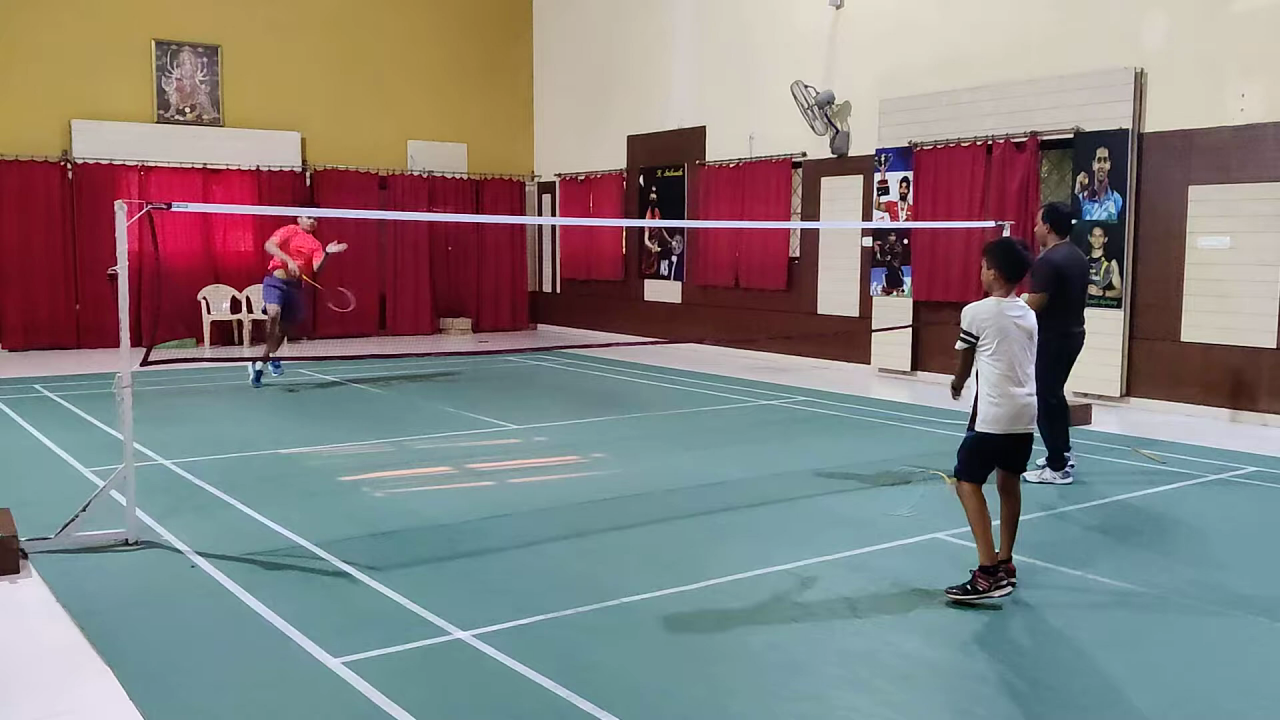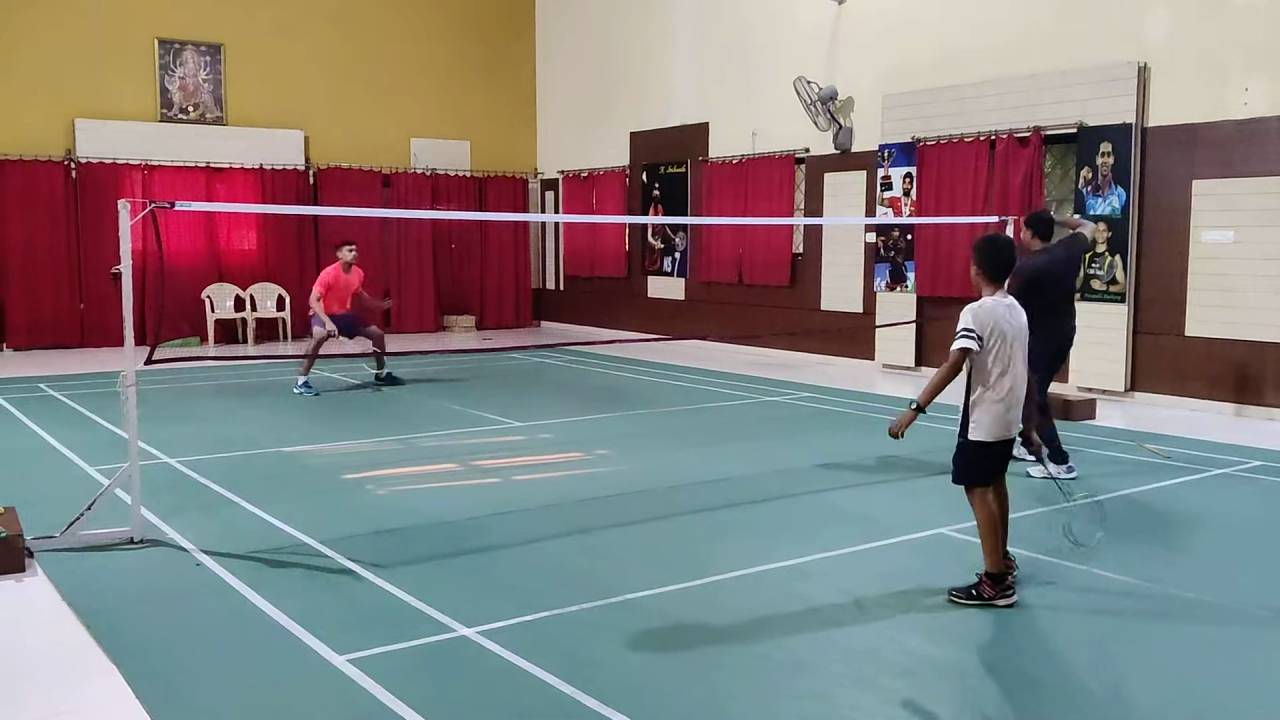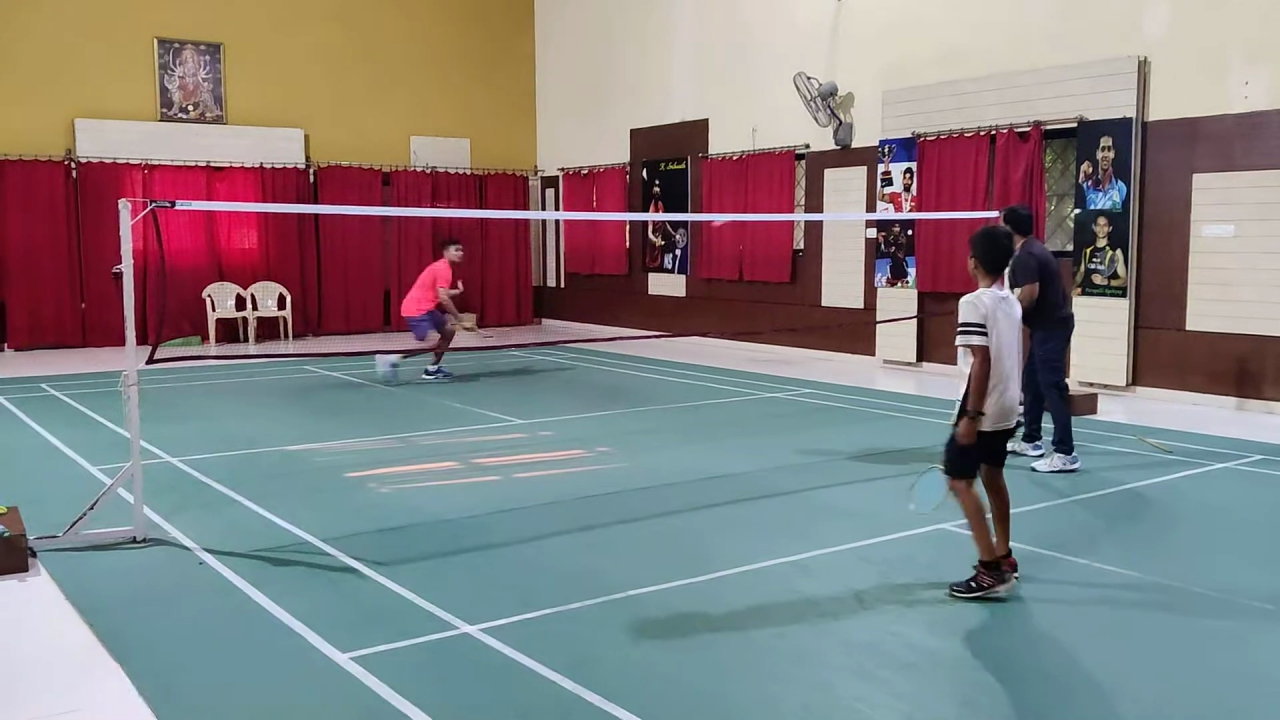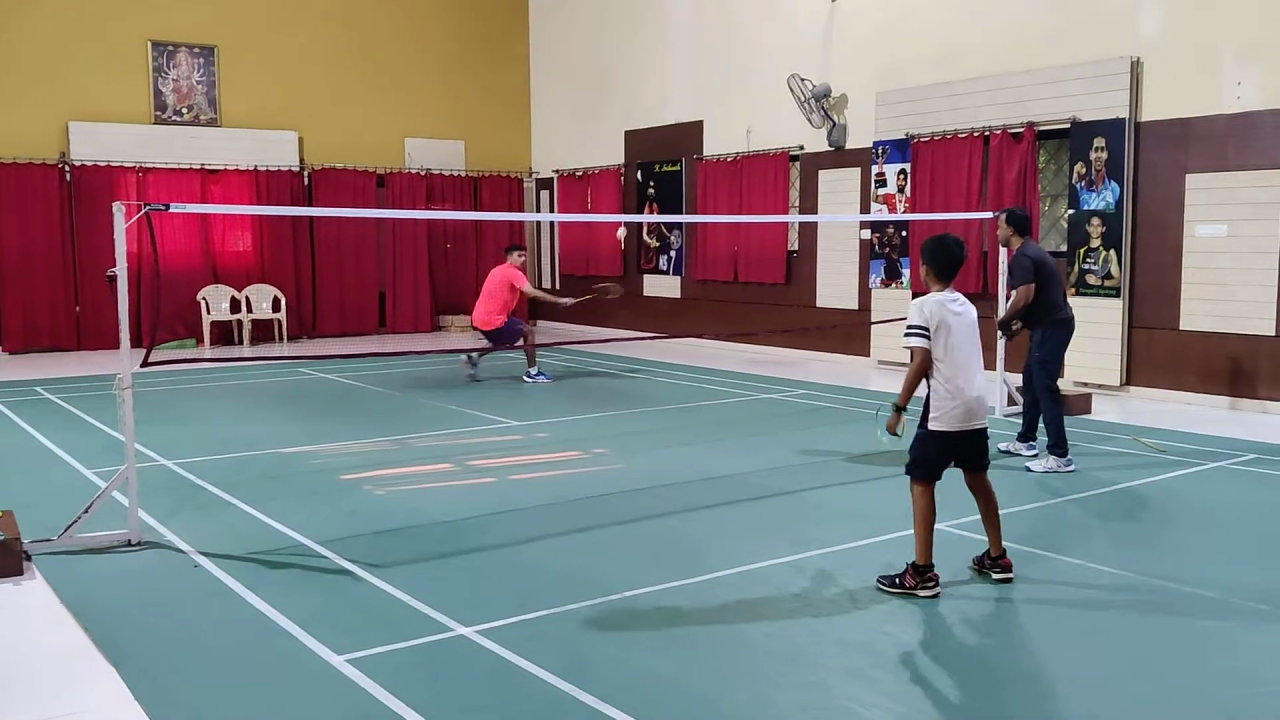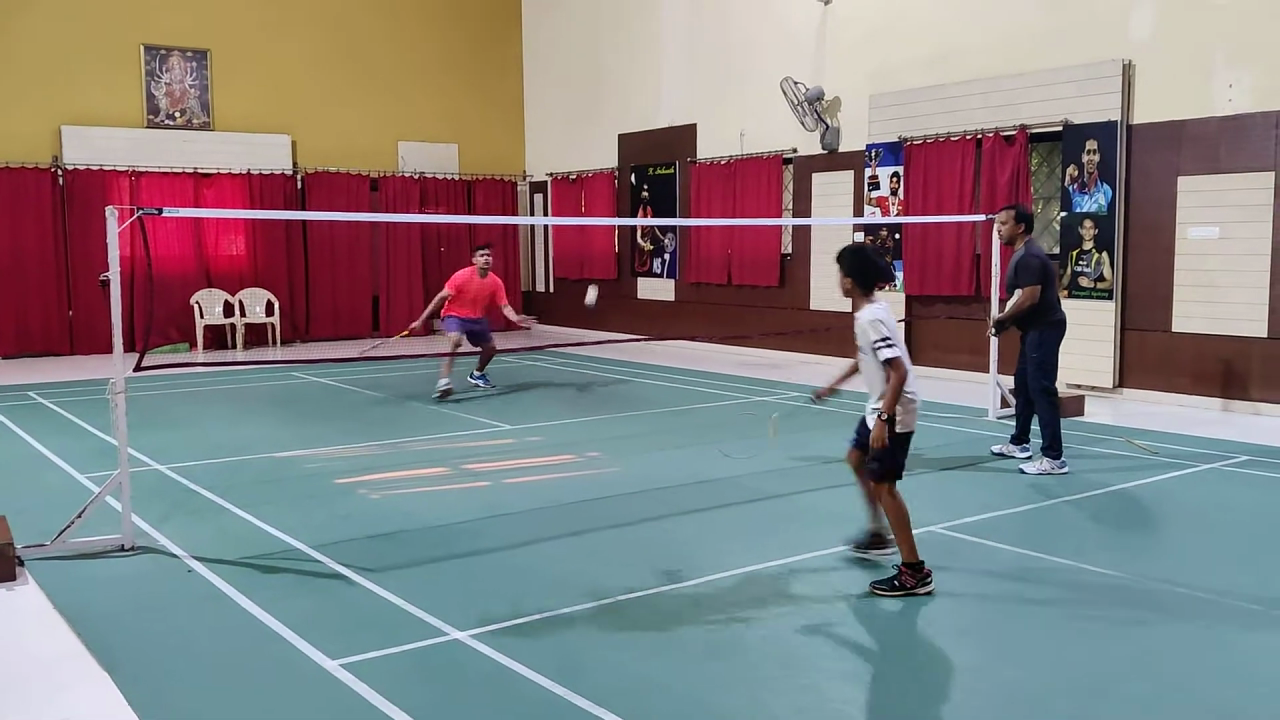
dt=0.5s
person 1, frame 1
left shoulder: (976, 312)
right shoulder: (1029, 315)
left elbow: (965, 362)
left wrist: (957, 382)
left hip: (992, 417)
right hip: (1024, 415)
left knee: (967, 485)
right knee: (1008, 483)
left ankle: (989, 573)
right ankle: (1004, 562)
person 1, frame 2
left shoulder: (976, 313)
right shoulder: (1018, 311)
left elbow: (953, 366)
right elbow: (1024, 373)
left wrist: (915, 409)
right wrist: (1029, 424)
left hip: (983, 420)
right hip: (1009, 418)
left knee: (979, 492)
right knee: (995, 486)
left ankle: (997, 582)
right ankle: (1003, 560)
person 1, frame 3
left shoulder: (973, 303)
right shoulder: (1011, 301)
left elbow: (980, 363)
left wrist: (968, 416)
left hip: (984, 411)
right hip: (1007, 407)
left knee: (959, 481)
right knee: (992, 475)
left ankle: (993, 566)
right ankle: (1003, 556)
person 1, frame 4
left shoulder: (923, 306)
right shoulder: (966, 306)
left elbow: (921, 362)
left wrist: (898, 407)
left hip: (944, 412)
right hip: (977, 406)
left knee: (921, 485)
right knee: (978, 479)
left ankle: (922, 573)
right ankle: (997, 558)
person 1, frame 5
left shoulder: (872, 319)
right shoulder: (870, 312)
left elbow: (900, 372)
left wrist: (884, 421)
right wrist: (836, 382)
left hip: (894, 416)
right hip: (881, 409)
left knee: (883, 485)
right knee: (857, 460)
left ankle: (914, 573)
right ankle: (878, 533)
person 2, frame 1
left shoulder: (1047, 261)
right shoulder: (1079, 257)
left elbow: (1035, 304)
left hip: (1052, 339)
right hip: (1072, 334)
left knee: (1044, 401)
right knee: (1055, 396)
left ankle: (1057, 468)
right ankle: (1063, 452)
person 2, frame 2
left shoulder: (1025, 268)
right shoulder: (1070, 250)
right elbow: (1088, 227)
right wrist: (1056, 220)
left hip: (1040, 339)
right hip: (1063, 335)
left knee: (1032, 399)
right knee: (1034, 394)
left ankle: (1060, 463)
right ankle: (1029, 446)
person 2, frame 3
left shoulder: (1025, 256)
right shoulder: (1033, 249)
left elbow: (1029, 296)
left hip: (1051, 327)
right hip: (1049, 324)
left knee: (1053, 387)
right knee: (1032, 381)
left ankle: (1065, 454)
right ankle: (1031, 440)
person 2, frame 4
left shoulder: (1021, 257)
right shoulder: (1032, 251)
left elbow: (1024, 298)
left wrist: (1004, 321)
right wrist: (1020, 323)
left hip: (1051, 328)
right hip: (1050, 325)
left knee: (1045, 388)
right knee: (1031, 382)
left ankle: (1059, 456)
right ankle: (1026, 440)
person 2, frame 5
left shoulder: (1028, 257)
right shoulder: (1023, 255)
left elbow: (1029, 298)
left wrist: (1001, 319)
right wrist: (1006, 321)
left hip: (1044, 330)
right hip: (1034, 330)
left knee: (1042, 390)
right knee: (1023, 385)
left ankle: (1053, 458)
right ankle: (1019, 442)
person 3, frame 1
left shoulder: (316, 244)
right shoulder: (288, 231)
left elbow: (316, 268)
right elbow: (269, 245)
left wrist: (327, 252)
right wrist: (288, 259)
left hip: (295, 286)
right hip: (276, 280)
left knee: (281, 331)
right knee: (274, 313)
left ankle: (259, 366)
right ankle: (270, 358)
person 3, frame 2
left shoulder: (358, 274)
right shoulder: (329, 274)
right elbow: (313, 300)
left wrist: (380, 305)
right wrist: (327, 322)
left hip: (346, 314)
right hip: (324, 314)
left knee: (378, 334)
right knee: (319, 336)
left ankle: (381, 375)
right ankle: (301, 381)
person 3, frame 3
left shoulder: (442, 267)
right shoulder: (444, 269)
right elbow: (443, 298)
left wrist: (457, 291)
right wrist: (458, 318)
left hip: (426, 309)
right hip: (418, 311)
left knee: (449, 330)
left ankle: (432, 369)
right ankle: (393, 359)
person 3, frame 4
left shoulder: (497, 271)
right shoulder: (515, 274)
right elbow: (532, 292)
right wrist: (559, 300)
left hip: (479, 319)
right hip: (494, 321)
left knee: (503, 342)
right knee: (528, 332)
left ankle: (473, 358)
right ankle: (532, 372)
person 3, frame 5
left shoulder: (496, 283)
right shoulder: (462, 276)
left elbow: (505, 307)
right elbow: (440, 298)
left wrist: (517, 319)
right wrist: (420, 320)
left hip: (477, 319)
right hip: (454, 315)
left knee: (490, 349)
right knee: (455, 339)
left ankle: (476, 374)
right ankle: (443, 384)
